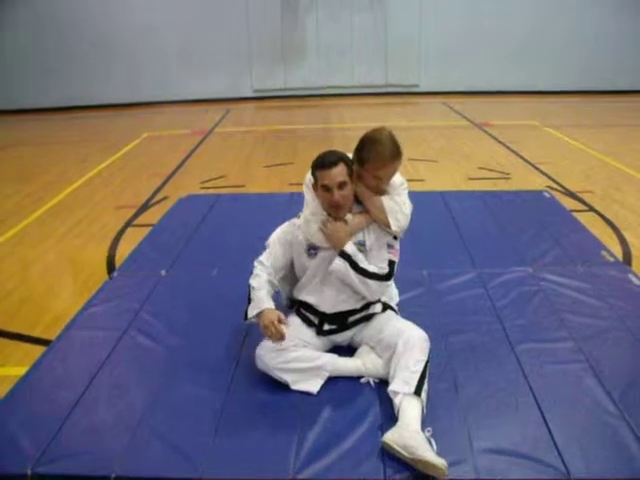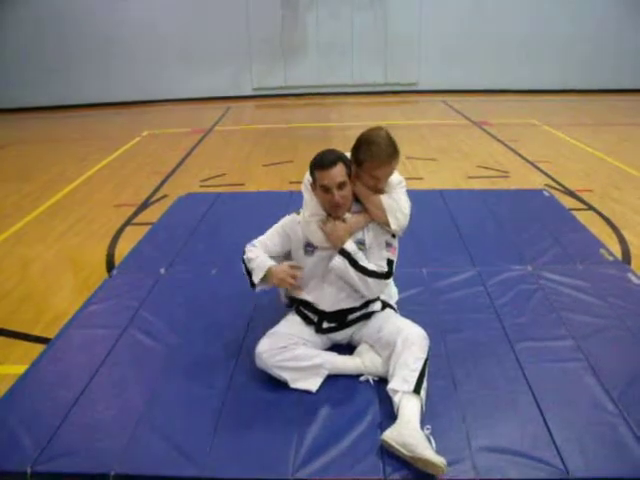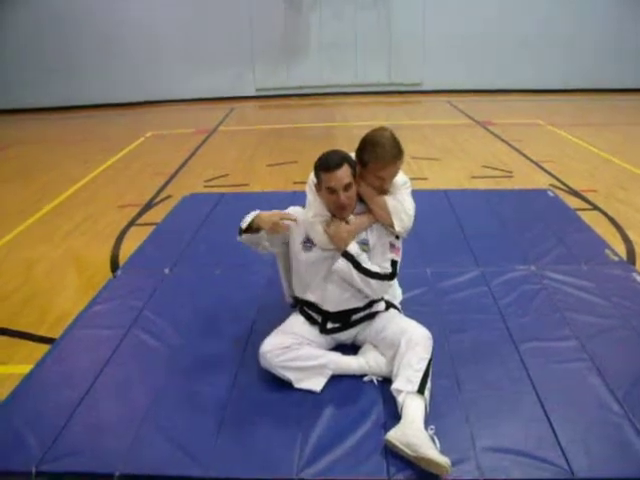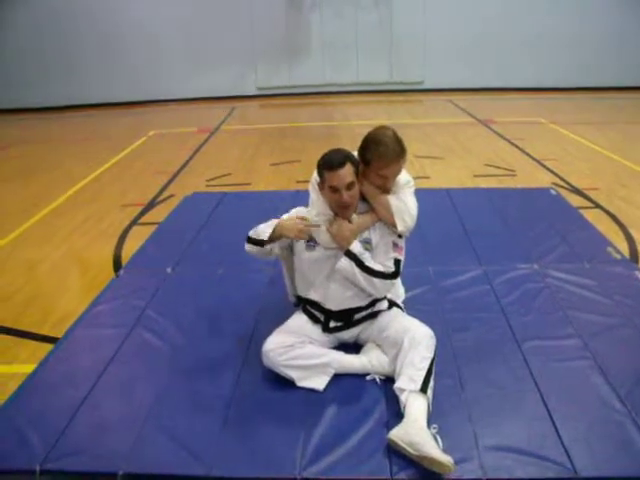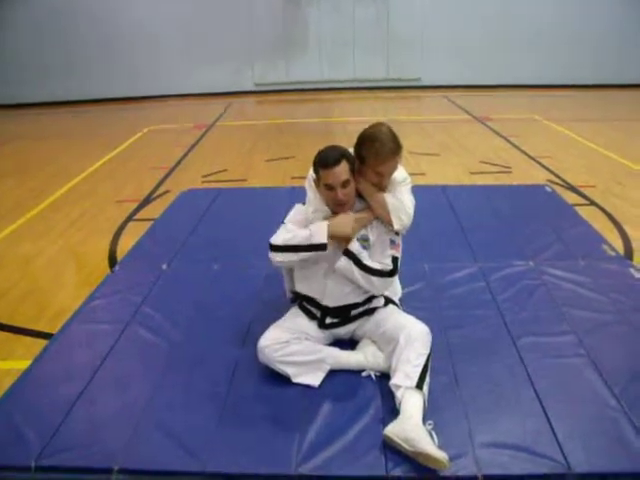
dt=0.4s
person 1, frame 1
left shoulder: (377, 225)
right shoulder: (297, 228)
left elbow: (376, 287)
right elbow: (263, 269)
left wrist: (344, 247)
right wrist: (265, 308)
left hip: (366, 317)
right hip: (313, 319)
left knee: (415, 339)
right knee: (267, 356)
left ankle: (409, 429)
right ankle: (366, 365)
person 1, frame 2
left shoulder: (375, 223)
right shoulder: (297, 224)
left elbow: (376, 284)
right elbow: (254, 250)
left wrist: (344, 246)
right wrist: (269, 271)
left hip: (365, 315)
right hip: (312, 317)
left knee: (414, 337)
right knee: (267, 354)
left ankle: (407, 427)
right ankle: (365, 363)
person 1, frame 3
left shoulder: (378, 224)
right shoulder: (300, 219)
left elbow: (380, 286)
right elbow: (255, 239)
left wrist: (347, 247)
right wrist: (257, 220)
left hip: (368, 316)
right hip: (315, 318)
left knee: (418, 338)
right knee: (271, 353)
left ankle: (412, 426)
right ankle: (369, 363)
person 1, frame 4
left shoulder: (381, 223)
right shoulder: (305, 217)
left elbow: (383, 284)
right elbow: (254, 243)
left wrist: (350, 246)
right wrist: (279, 229)
left hip: (372, 314)
right hip: (318, 317)
left knee: (421, 337)
right knee: (273, 352)
left ankle: (414, 426)
right ankle: (372, 361)
person 1, frame 5
left shoulder: (378, 219)
right shoulder: (304, 214)
left elbow: (382, 281)
right elbow: (278, 249)
left wrist: (349, 245)
right wrist: (329, 229)
left hip: (367, 311)
right hip: (314, 313)
left knee: (417, 334)
right knee: (269, 348)
left ankle: (410, 422)
right ankle: (368, 358)
